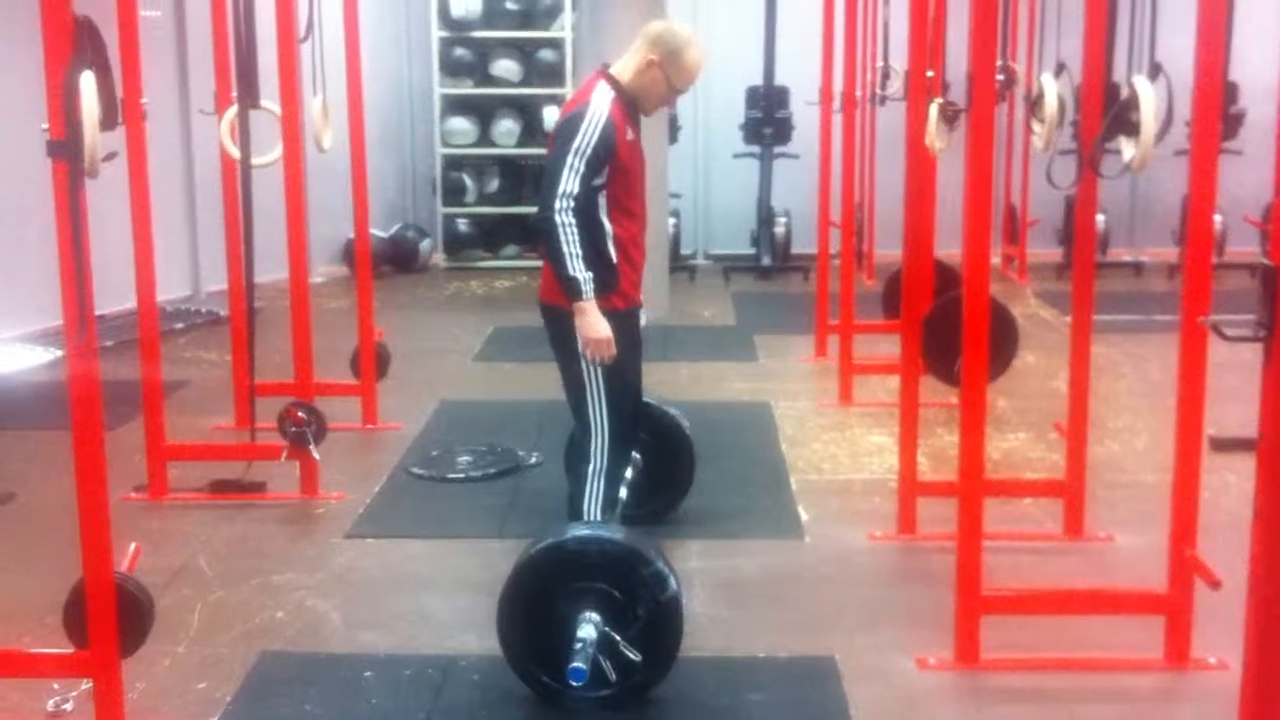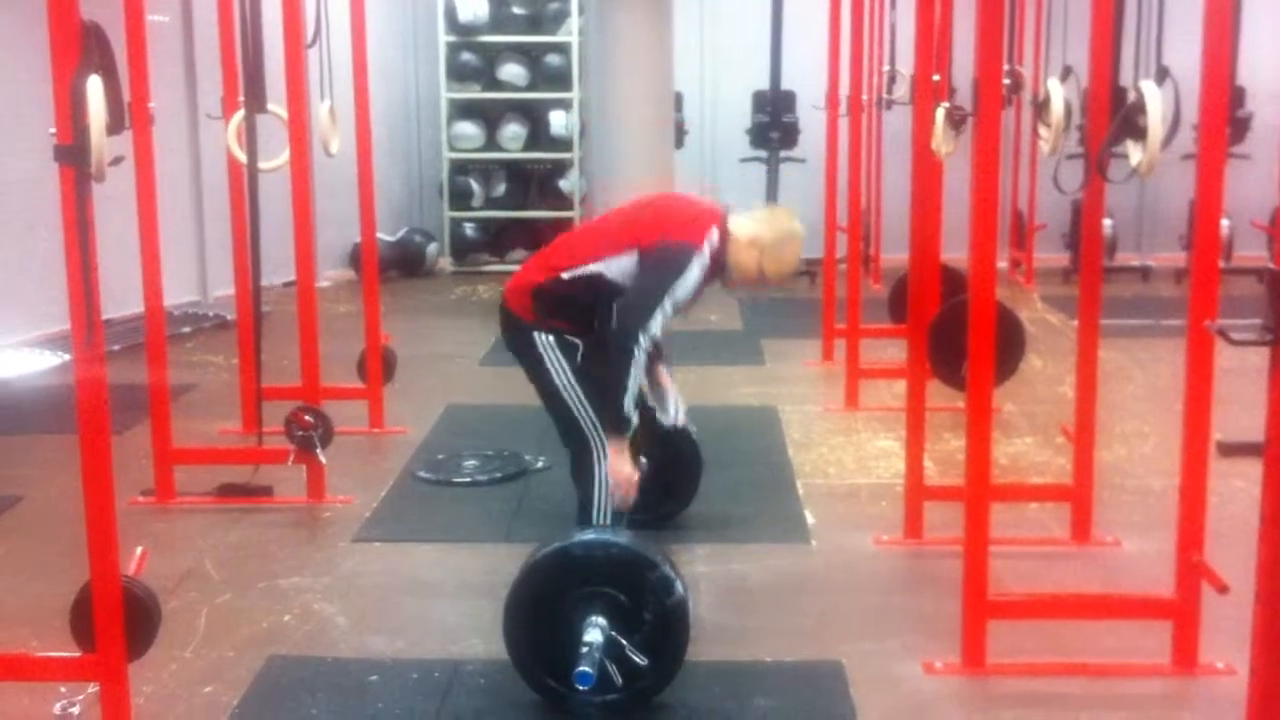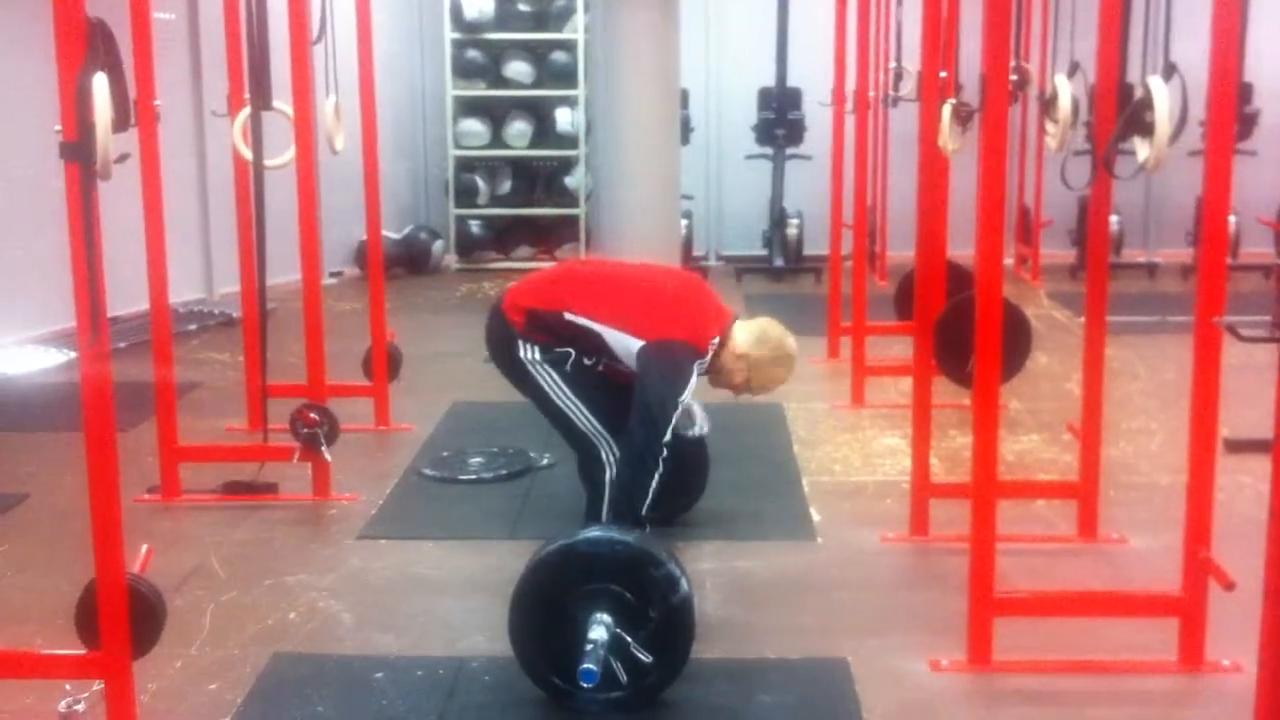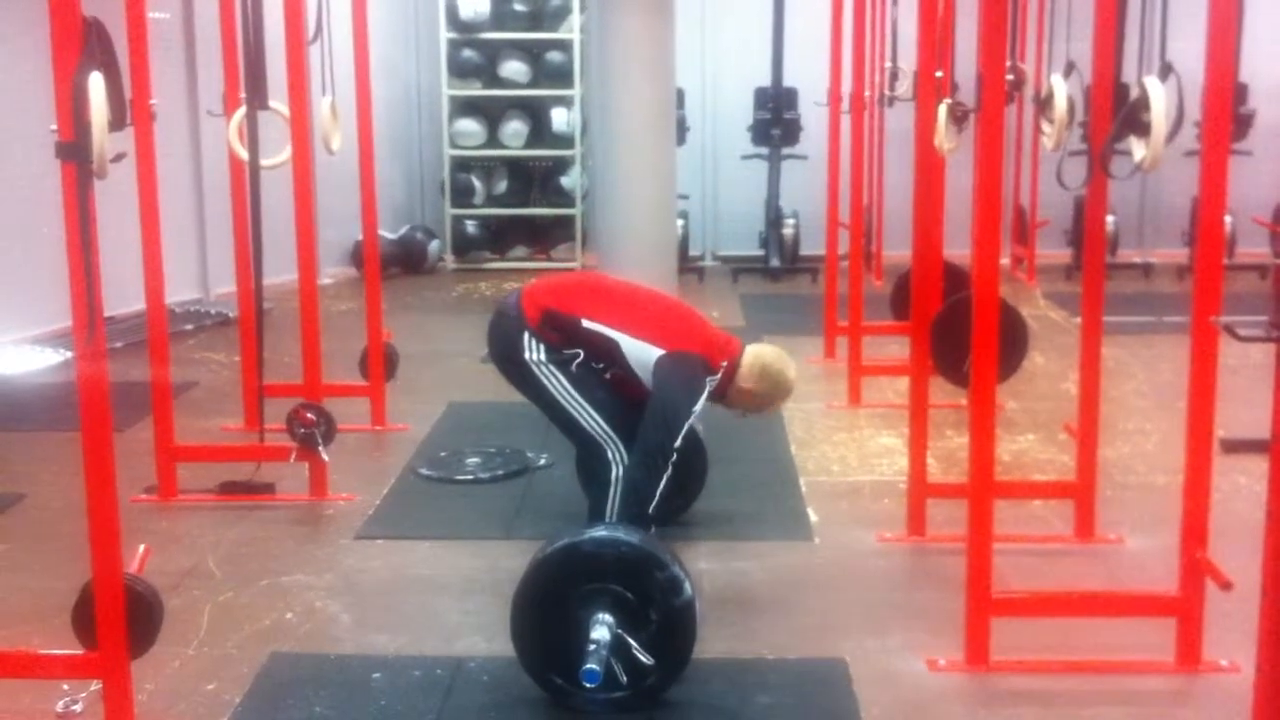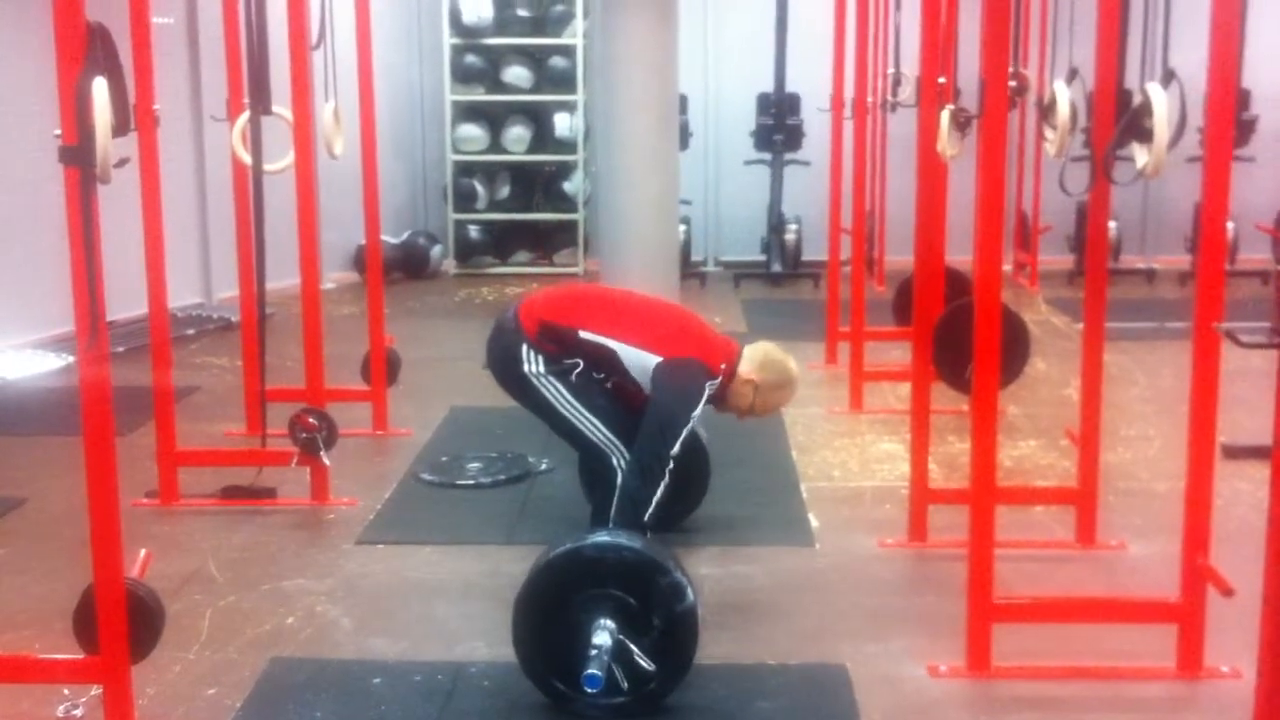
dt=1s
person 1, frame 1
left shoulder: (619, 110)
right shoulder: (593, 115)
right elbow: (556, 213)
right wrist: (585, 307)
left hip: (615, 300)
right hip: (589, 309)
left knee: (623, 422)
right knee: (602, 433)
left ankle: (604, 528)
person 1, frame 2
left shoulder: (705, 227)
right shoulder: (692, 251)
right elbow: (632, 337)
left wrist: (657, 368)
right wrist: (618, 442)
left hip: (565, 310)
right hip: (537, 316)
right knee: (598, 444)
person 1, frame 3
left shoulder: (707, 315)
right shoulder: (680, 355)
right elbow: (645, 449)
left hip: (547, 312)
right hip: (522, 328)
left knee: (628, 424)
right knee: (609, 451)
person 1, frame 4
left shoulder: (709, 350)
right shoulder: (693, 373)
right elbow: (652, 457)
left hip: (547, 316)
right hip: (525, 333)
left knee: (631, 431)
right knee: (615, 453)
person 1, frame 5
left shoulder: (707, 353)
right shoulder: (693, 376)
left elbow: (654, 436)
right elbow: (651, 461)
left hip: (544, 325)
right hip: (524, 346)
left knee: (632, 436)
right knee: (619, 456)
